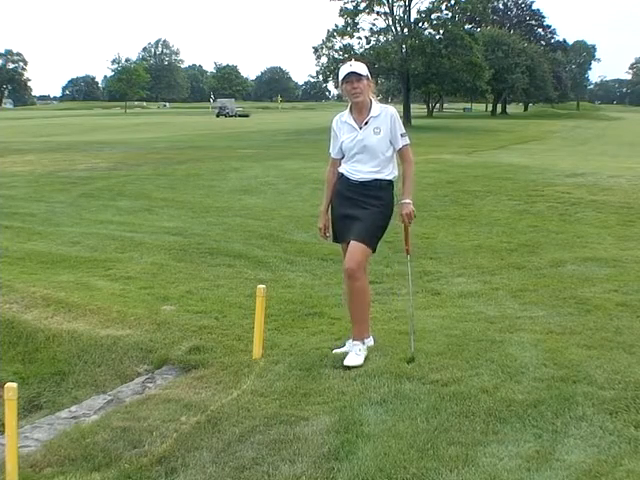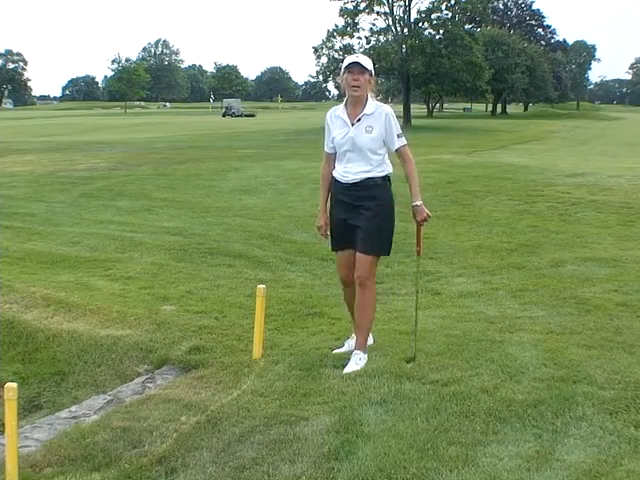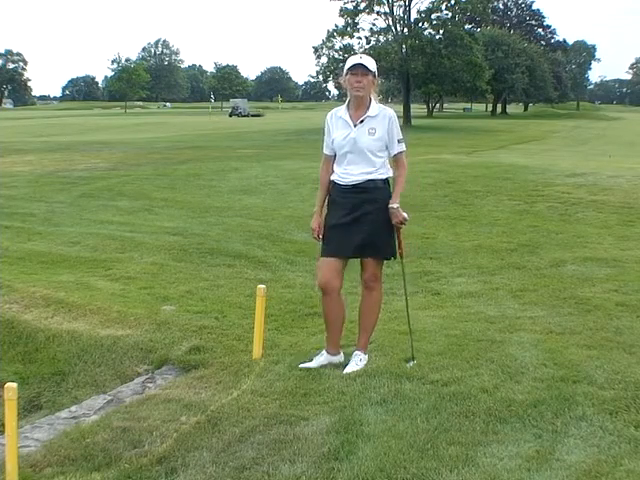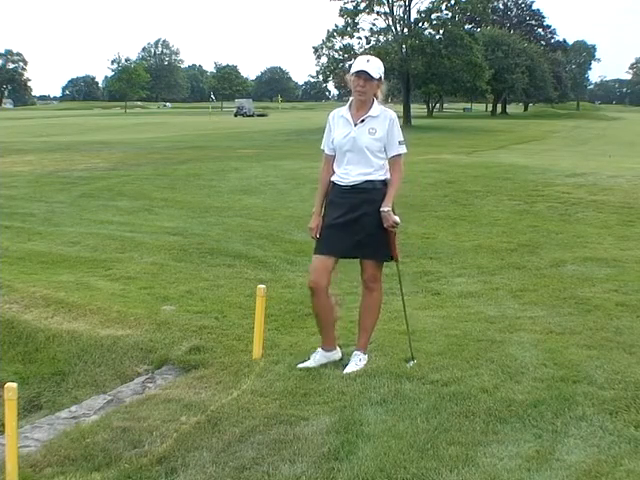
dt=0.5s
person 1, frame 1
left shoulder: (388, 114)
right shoulder: (339, 122)
left elbow: (407, 158)
right elbow: (333, 167)
left wrist: (407, 200)
right wrist: (324, 210)
left hip: (377, 197)
right hip: (345, 195)
left knee: (352, 268)
right knee: (355, 270)
left ankle: (358, 341)
right ankle: (363, 334)
person 1, frame 2
left shoulder: (383, 113)
right shoulder: (333, 116)
left elbow: (406, 158)
right elbow: (328, 164)
left wrist: (417, 201)
right wrist: (322, 208)
left hip: (375, 197)
right hip: (342, 198)
left knee: (364, 278)
right knee: (345, 277)
left ankle: (360, 349)
right ankle: (360, 333)
person 1, frame 3
left shoulder: (386, 116)
right shoulder: (333, 118)
left elbow: (400, 164)
right elbow: (327, 167)
left wrist: (395, 204)
right wrist: (318, 211)
left hip: (374, 200)
right hip: (340, 201)
left knee: (370, 281)
right knee: (328, 284)
left ankle: (361, 351)
right ankle: (332, 351)
person 1, frame 4
left shoulder: (387, 118)
right shoulder: (335, 117)
left elbow: (397, 168)
right elbow: (327, 167)
left wrist: (387, 207)
right wrist: (317, 211)
left hip: (372, 200)
right hip: (338, 201)
left knee: (371, 281)
right knee: (316, 282)
left ankle: (361, 351)
right ankle: (328, 348)
